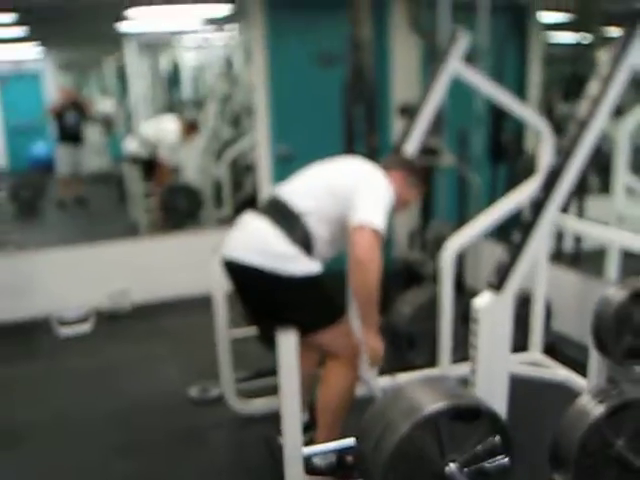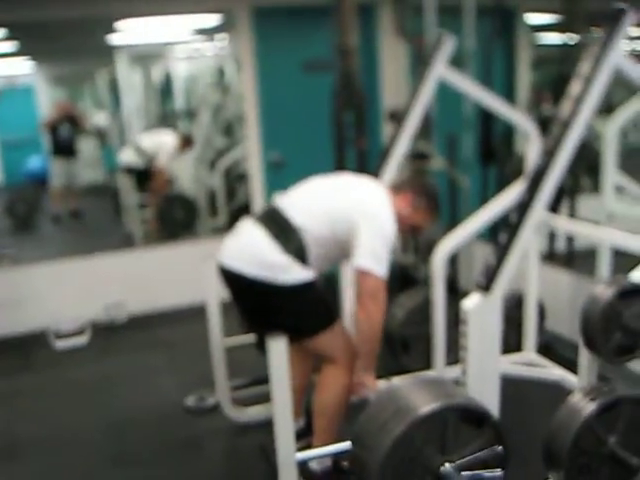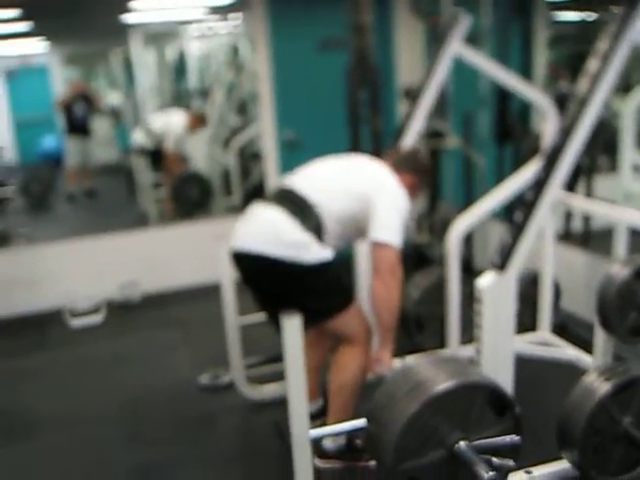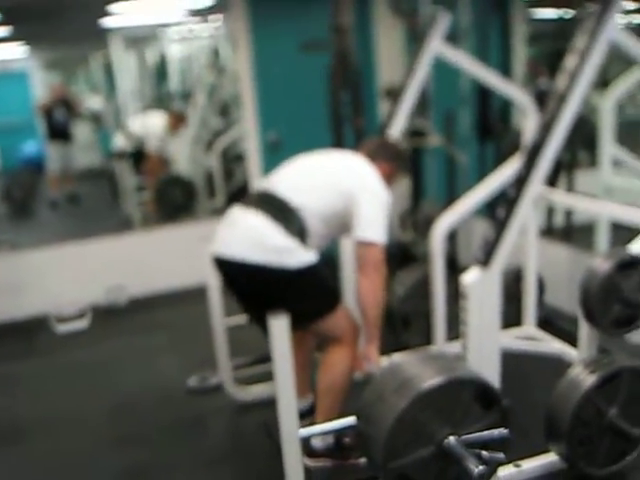
dt=0.7s
person 1, frame 1
left shoulder: (352, 171)
right shoulder: (377, 184)
right elbow: (364, 255)
right wrist: (372, 332)
left hip: (239, 249)
right hip: (277, 260)
left knee: (307, 337)
right knee: (344, 353)
right ankle: (323, 459)
person 1, frame 2
left shoulder: (361, 188)
right shoulder: (380, 215)
right elbow: (370, 300)
right wrist: (366, 373)
left hip: (236, 254)
right hip: (269, 268)
left knee: (303, 341)
right knee: (340, 356)
person 1, frame 3
left shoulder: (354, 167)
right shoulder: (392, 192)
right elbow: (386, 273)
right wrist: (385, 349)
left hip: (246, 241)
right hip: (288, 250)
left knee: (318, 325)
right knee: (355, 337)
left ankle: (310, 412)
right ankle: (334, 444)
person 1, frame 4
left shoulder: (323, 160)
right shoulder: (372, 185)
right elbow: (371, 270)
right wrist: (372, 345)
left hip: (227, 246)
right hip: (273, 254)
left knee: (300, 321)
right knee: (343, 336)
left ankle: (302, 410)
right ankle: (321, 443)
